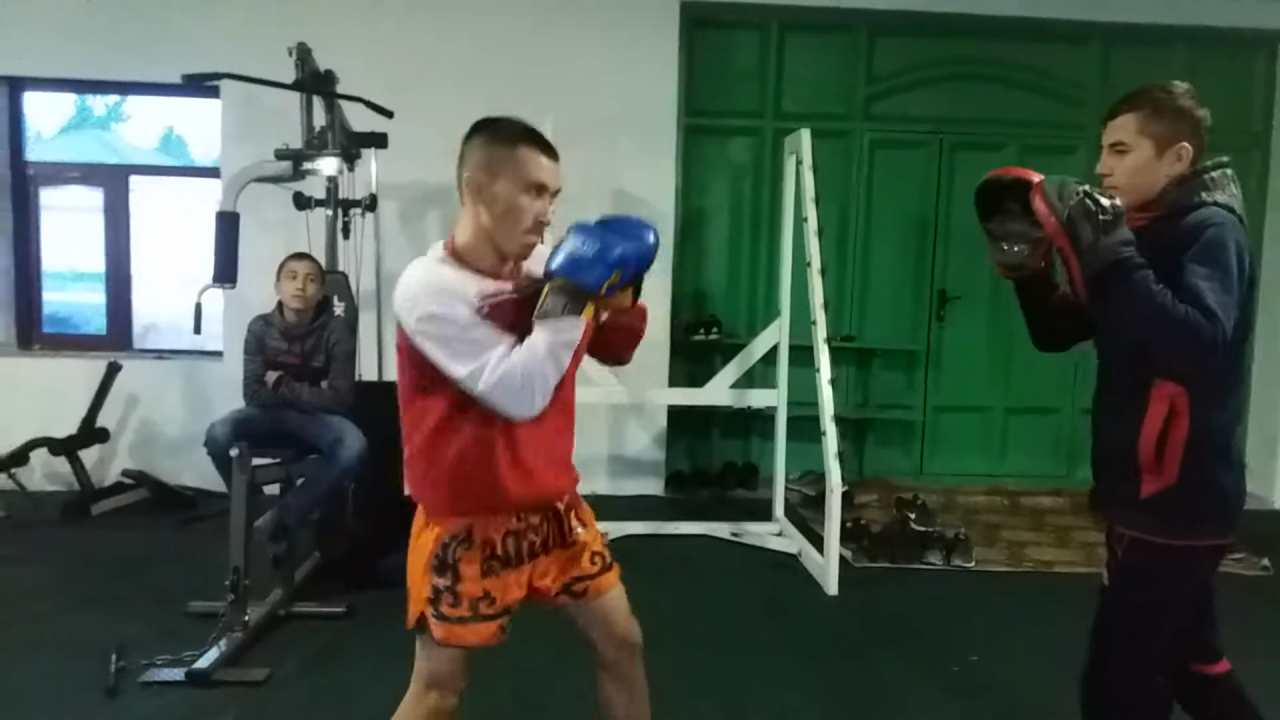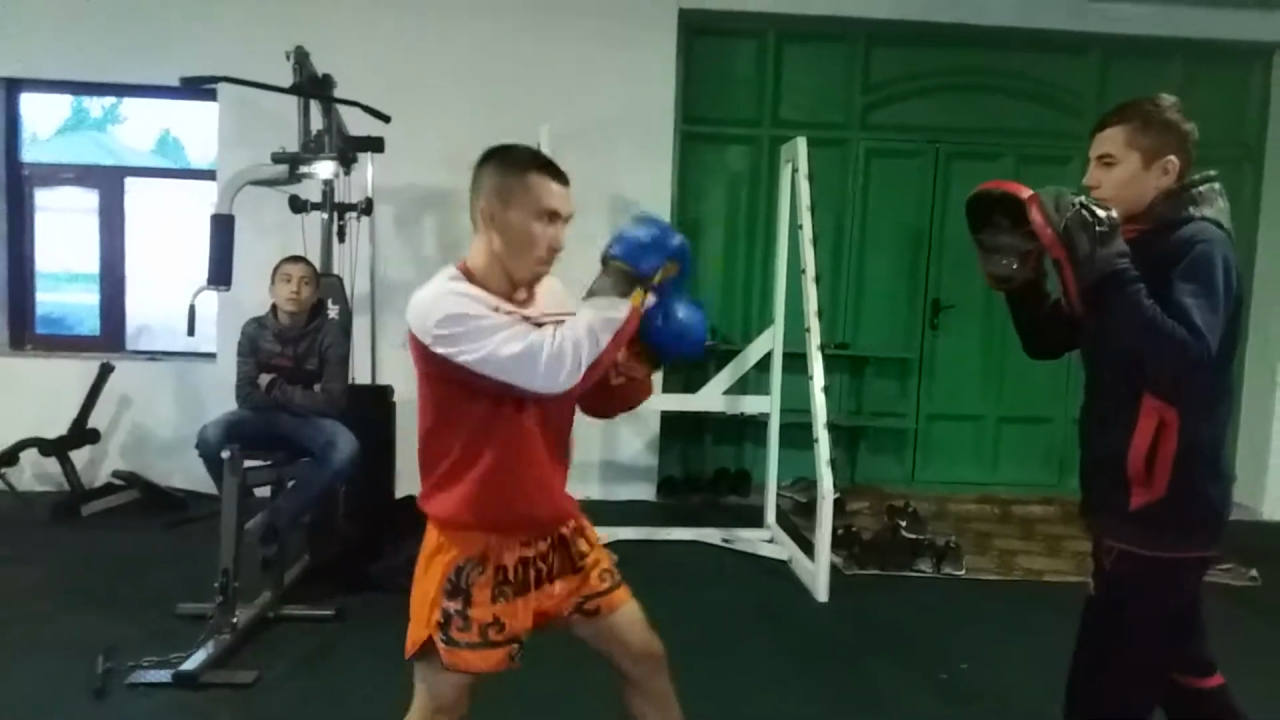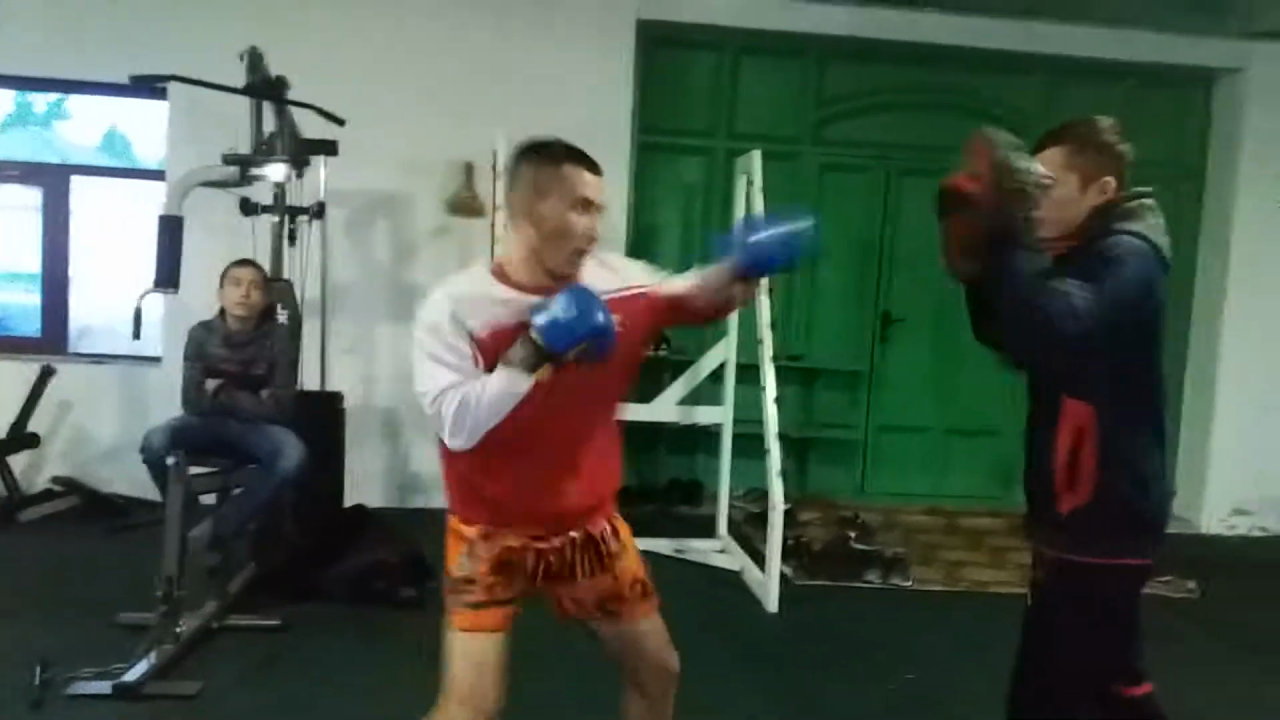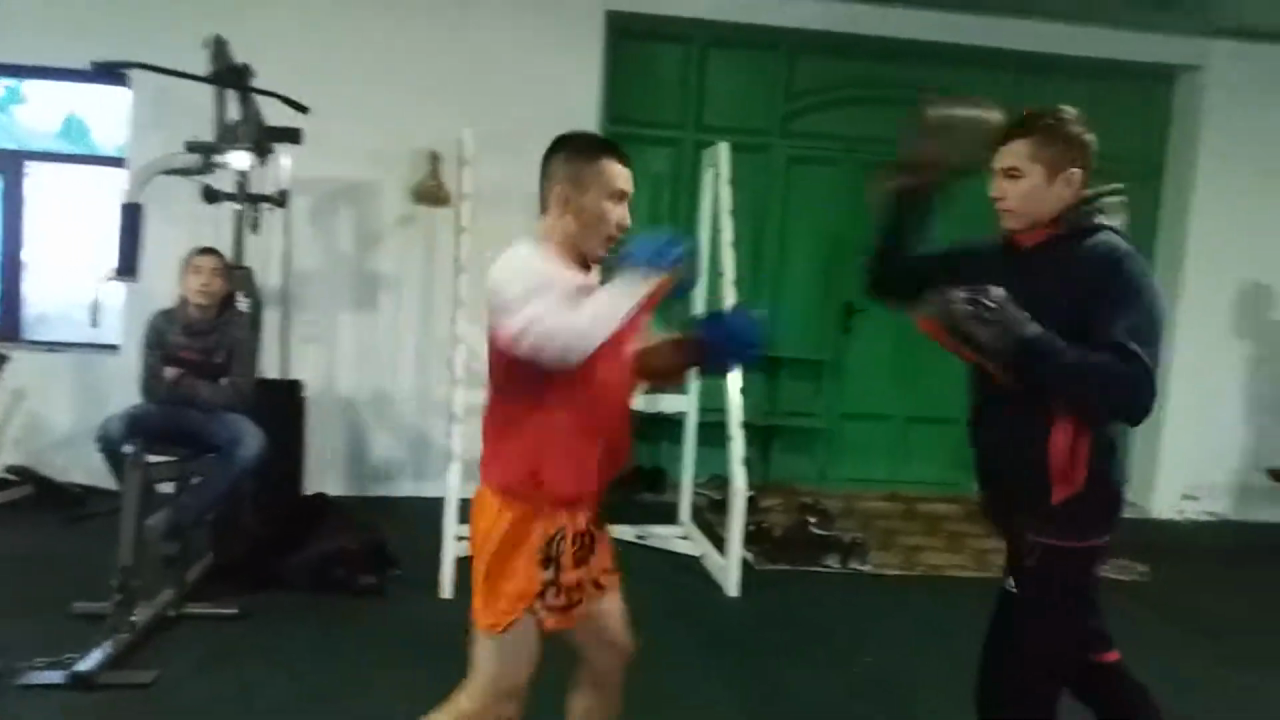
dt=0.2s
person 1, frame 1
left shoulder: (1209, 233)
right shoulder: (1147, 234)
left elbow: (1199, 348)
right elbow: (1057, 332)
left wrist: (1111, 260)
right wrist: (1028, 267)
left hip: (1175, 498)
right hip: (1152, 495)
right knee: (1189, 661)
person 1, frame 2
left shoulder: (1198, 247)
right shoulder: (1135, 246)
left elbow: (1184, 365)
right elbow: (1047, 340)
left wrist: (1106, 271)
right wrist: (1019, 280)
left hip: (1162, 509)
right hip: (1140, 505)
person 1, frame 3
left shoulder: (1124, 259)
right shoulder: (1083, 260)
left elbow: (1046, 335)
right elbow: (1011, 335)
left wrist: (1006, 239)
right wrist: (983, 262)
left hip: (1101, 516)
right hip: (1094, 512)
person 1, frame 4
left shoulder: (1109, 262)
right shoulder: (1007, 258)
left elbow: (1129, 393)
right elbow: (894, 283)
left wrist: (1025, 342)
right wrist: (906, 204)
left hip: (1066, 503)
right hip: (1030, 497)
right knee: (1079, 651)
person 2, frame 1
left shoulder: (543, 262)
right shoulder: (428, 289)
left elbow: (614, 349)
right elbow: (520, 393)
left wrist: (620, 295)
right wrist: (567, 301)
left hip: (551, 505)
right hip: (468, 524)
left knee: (623, 643)
person 2, frame 2
left shoulder: (549, 298)
right shoulder: (441, 307)
left elbow: (601, 397)
right elbow: (551, 365)
left wrist: (643, 359)
right wrist: (619, 286)
left hip: (555, 531)
right hip: (476, 545)
left knee: (645, 659)
person 2, frame 3
left shoulder: (609, 278)
right shoulder: (455, 305)
left elbow: (697, 294)
right elbow: (457, 425)
left wrist: (742, 268)
right wrist: (531, 355)
left hip: (588, 525)
right hip: (496, 536)
left knee: (658, 670)
person 2, frame 4
left shoulder: (583, 277)
right shoulder: (526, 273)
left elbow: (613, 367)
right elbow: (571, 338)
left wrist: (692, 348)
right wrist: (641, 279)
left hip: (573, 512)
right hip: (527, 513)
left knee: (612, 655)
person 3, frame 1
left shoulder: (336, 332)
right shoulder: (260, 328)
left elbow: (338, 399)
right elbow: (254, 395)
left wrist: (283, 385)
right wrist: (309, 393)
left hip: (318, 419)
right hip: (271, 416)
left knee: (354, 447)
right knee: (218, 435)
left ankle: (280, 520)
person 3, frame 2
left shoulder: (329, 335)
right shoulder: (254, 330)
left elbow: (331, 403)
right elbow: (246, 397)
left wrist: (277, 388)
right wrist: (302, 396)
left hip: (310, 423)
right hip: (265, 418)
left knee: (346, 449)
right knee: (209, 437)
left ankle: (271, 522)
person 3, frame 3
left shoulder: (277, 340)
right shoulder: (201, 334)
left elbow: (278, 408)
right elbow: (193, 402)
left wrist: (223, 393)
right wrist: (249, 402)
left hip: (257, 428)
right hip: (211, 424)
left knee: (293, 456)
right knee: (154, 443)
left ankle: (217, 530)
person 3, frame 4
left shoulder: (238, 328)
right shoulder: (162, 323)
left elbow: (238, 397)
right elbow: (153, 390)
left wrist: (182, 382)
right wrist: (209, 390)
left hip: (217, 417)
right hip: (170, 412)
left knee: (253, 445)
right knee: (111, 431)
left ankle: (173, 518)
